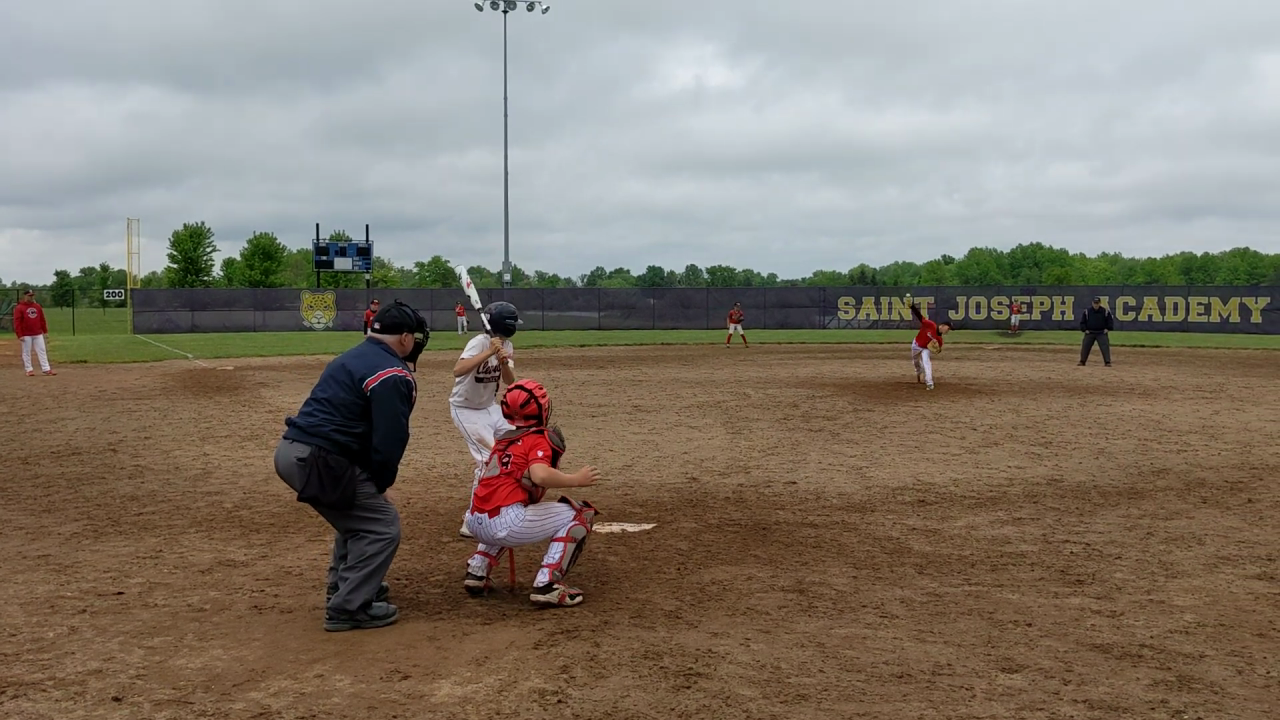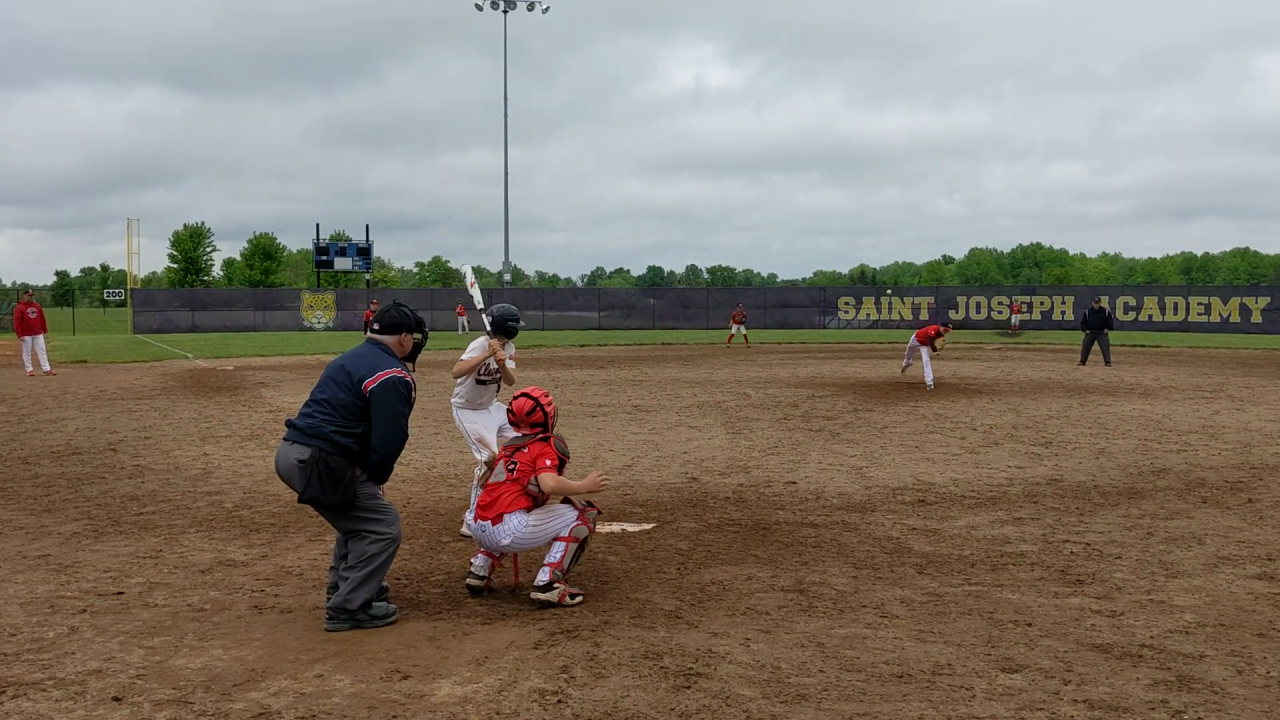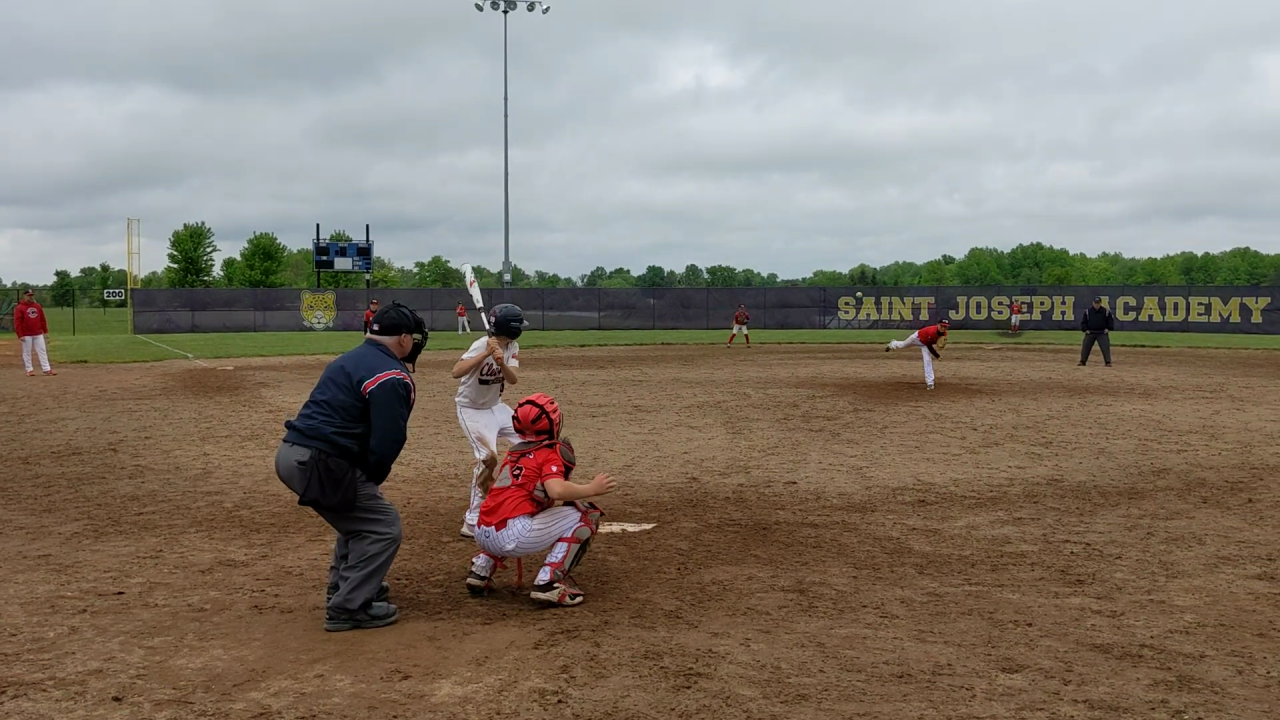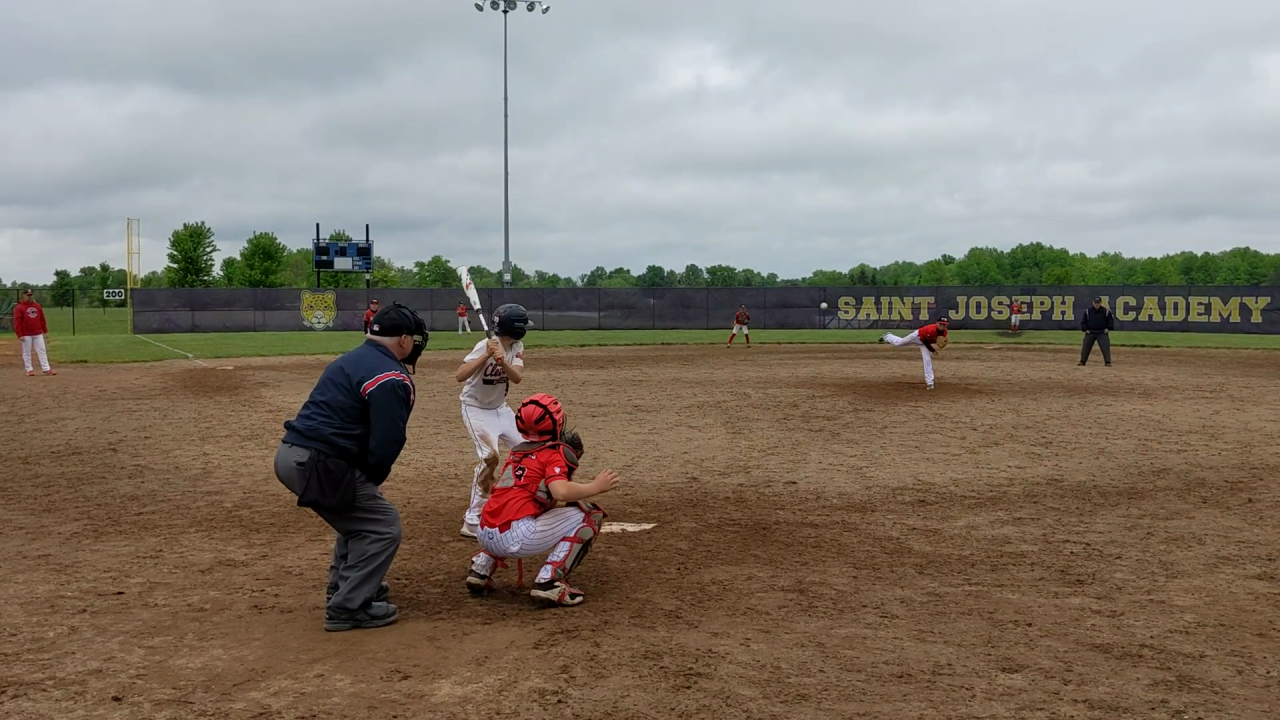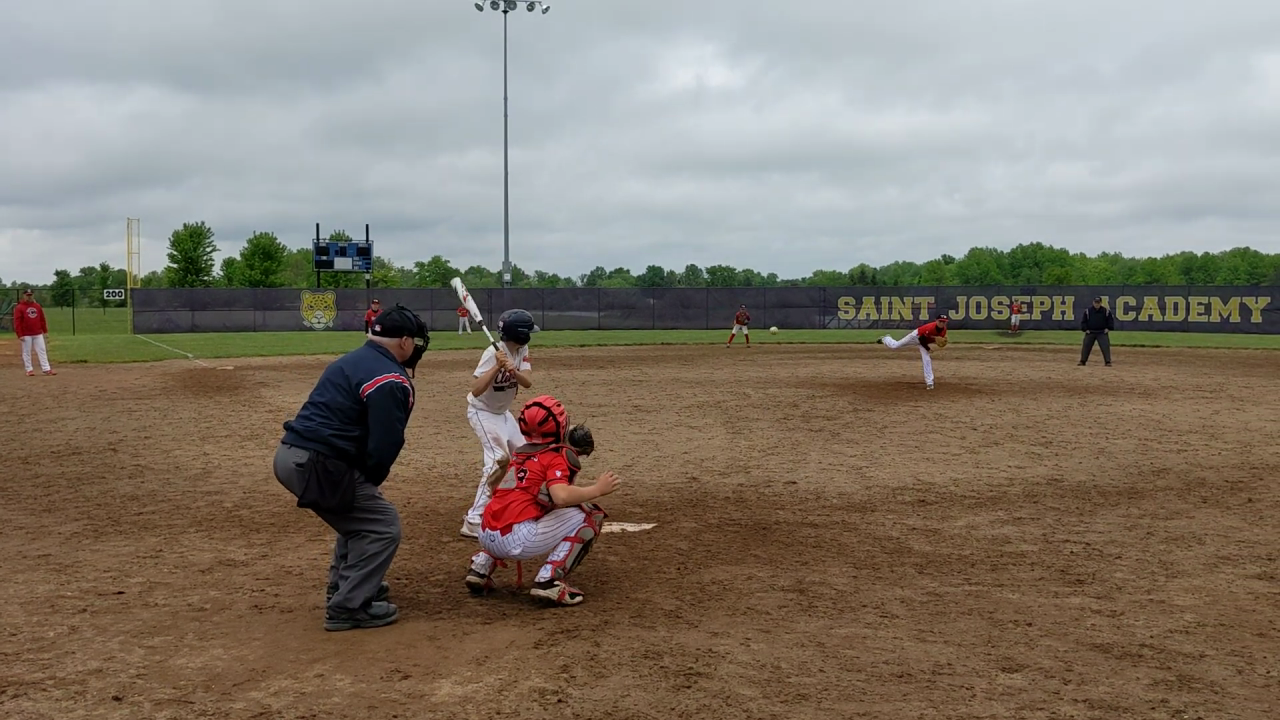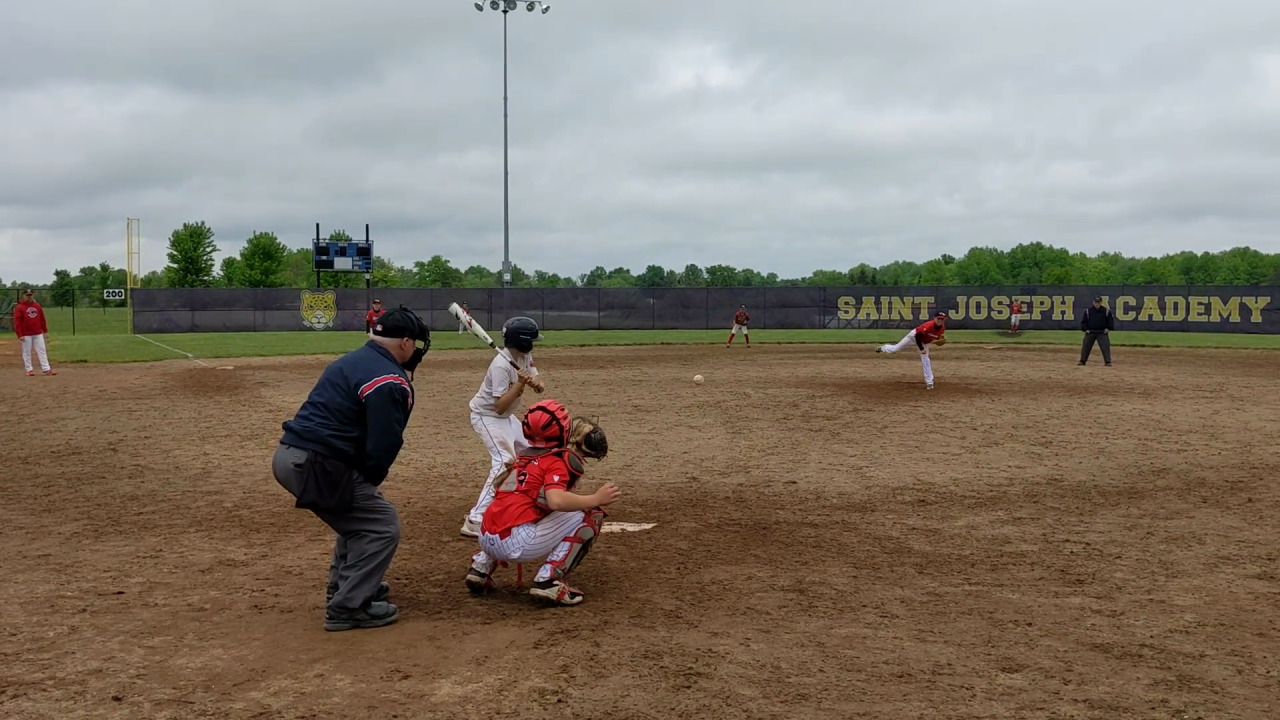
dt=0.1s
person 1, frame 1
left shoulder: (351, 358)
right shoulder: (394, 375)
right elbow: (389, 440)
right wrist: (381, 484)
left hip: (293, 449)
right hip: (319, 460)
left knee: (358, 514)
right knee: (383, 525)
left ankle: (345, 588)
right ankle: (348, 608)
person 1, frame 2
left shoulder: (350, 358)
right shoulder: (393, 376)
right elbow: (388, 441)
left wrist: (367, 482)
right wrist: (375, 481)
left hip: (292, 451)
right hip: (319, 461)
left knee: (360, 514)
right knee: (384, 525)
left ankle: (345, 587)
right ankle: (348, 608)
person 1, frame 3
left shoulder: (350, 359)
right shoulder: (393, 378)
right elbow: (387, 442)
left wrist: (365, 481)
right wrist: (373, 481)
left hip: (293, 452)
right hip: (319, 463)
left knee: (360, 514)
right knee: (384, 525)
left ankle: (345, 588)
right ankle: (348, 608)
person 1, frame 4
left shoulder: (350, 360)
right shoulder: (392, 379)
right elbow: (386, 443)
left wrist: (366, 483)
right wrist: (373, 481)
left hip: (291, 453)
right hip: (317, 464)
left knee: (361, 514)
right knee: (384, 525)
left ankle: (344, 587)
right ankle: (349, 607)
person 1, frame 5
left shoulder: (350, 361)
right shoulder: (391, 381)
right elbow: (385, 445)
left wrist: (366, 484)
right wrist: (372, 481)
left hip: (291, 454)
right hip: (316, 465)
left knee: (360, 513)
right knee: (383, 525)
left ankle: (344, 587)
right ankle: (349, 606)
person 1, frame 6
left shoulder: (351, 360)
right shoulder: (391, 382)
right elbow: (383, 445)
left wrist: (365, 483)
right wrist: (371, 482)
left hip: (290, 454)
right hip: (315, 465)
left knee: (360, 514)
right knee: (382, 524)
left ankle: (344, 588)
right ankle: (348, 607)
person 2, frame 1
left shoulder: (505, 345)
right shoulder: (479, 343)
left elbow: (509, 381)
right elbow: (458, 370)
left wrist: (505, 363)
right wrist: (489, 352)
left hip: (489, 407)
right hip: (466, 410)
right knee: (489, 458)
person 2, frame 2
left shoulder: (508, 346)
right shoulder: (480, 345)
left elbow: (510, 381)
right elbow: (456, 372)
left wrist: (502, 363)
right wrist: (486, 355)
left hip: (491, 407)
right hip: (467, 410)
right knee: (488, 458)
right ankle: (472, 523)
person 2, frame 3
left shoulder: (512, 346)
right shoulder: (482, 345)
left elbow: (512, 380)
right elbow: (456, 372)
left wrist: (501, 362)
right wrist: (486, 354)
left hip: (494, 407)
right hip: (471, 410)
right knee: (488, 457)
right ankle: (473, 523)
person 2, frame 4
left shoulder: (516, 346)
right shoulder: (486, 346)
left elbow: (518, 378)
right elbow: (460, 376)
left wrist: (503, 363)
right wrist: (486, 356)
left hip: (499, 408)
right hip: (476, 408)
right knee: (489, 458)
right ankle: (473, 522)
person 2, frame 5
left shoulder: (522, 350)
right shoulder: (493, 353)
left elbow: (528, 382)
right elbow: (475, 390)
left wrist: (513, 370)
right wrist: (497, 367)
left hip: (502, 412)
right hip: (483, 412)
right knee: (498, 459)
right ankle: (474, 522)
person 2, frame 6
left shoulder: (525, 356)
right shoulder: (502, 366)
left elbow: (536, 383)
right elbow: (501, 407)
left wrist: (535, 382)
right wrist: (521, 383)
left hip: (506, 417)
right hip: (486, 416)
right knee: (506, 461)
right ankle: (475, 521)
person 3, frame 1
left shoulder: (504, 439)
right shoulder: (540, 439)
right elbow: (540, 476)
right wrist: (576, 479)
left hip: (476, 522)
right hip: (505, 523)
right knee: (580, 514)
left ankle: (478, 571)
right ankle: (547, 584)
person 3, frame 2
left shoulder: (509, 446)
right shoulder: (546, 447)
right elbow: (549, 485)
right wrist: (585, 486)
left hip: (480, 529)
right hip: (509, 530)
right knee: (583, 514)
left ankle: (480, 571)
right ankle: (548, 583)
person 3, frame 3
left shoulder: (515, 451)
right shoulder: (551, 453)
right elbow: (557, 491)
right wrist: (592, 489)
left hip: (484, 534)
right hip: (512, 535)
right knee: (586, 515)
left ankle: (481, 571)
right ankle: (548, 583)
person 3, frame 4
left shoulder: (516, 452)
right shoulder: (554, 454)
right elbow: (561, 492)
right wrist: (597, 486)
left hip: (486, 536)
right hip: (516, 537)
right knee: (589, 515)
left ankle: (481, 570)
right ankle: (550, 581)
person 3, frame 5
left shoulder: (519, 453)
right shoulder: (557, 457)
right elbow: (561, 496)
right wrist: (597, 489)
left hip: (487, 538)
right hip: (517, 540)
right knee: (590, 515)
left ankle: (481, 569)
right ankle: (549, 581)
person 3, frame 6
left shoulder: (527, 456)
right shoulder: (557, 463)
right elbow: (557, 501)
right wrist: (595, 499)
left hip: (487, 540)
right hip: (517, 543)
right knee: (590, 516)
left ankle: (480, 569)
right ankle: (550, 580)
